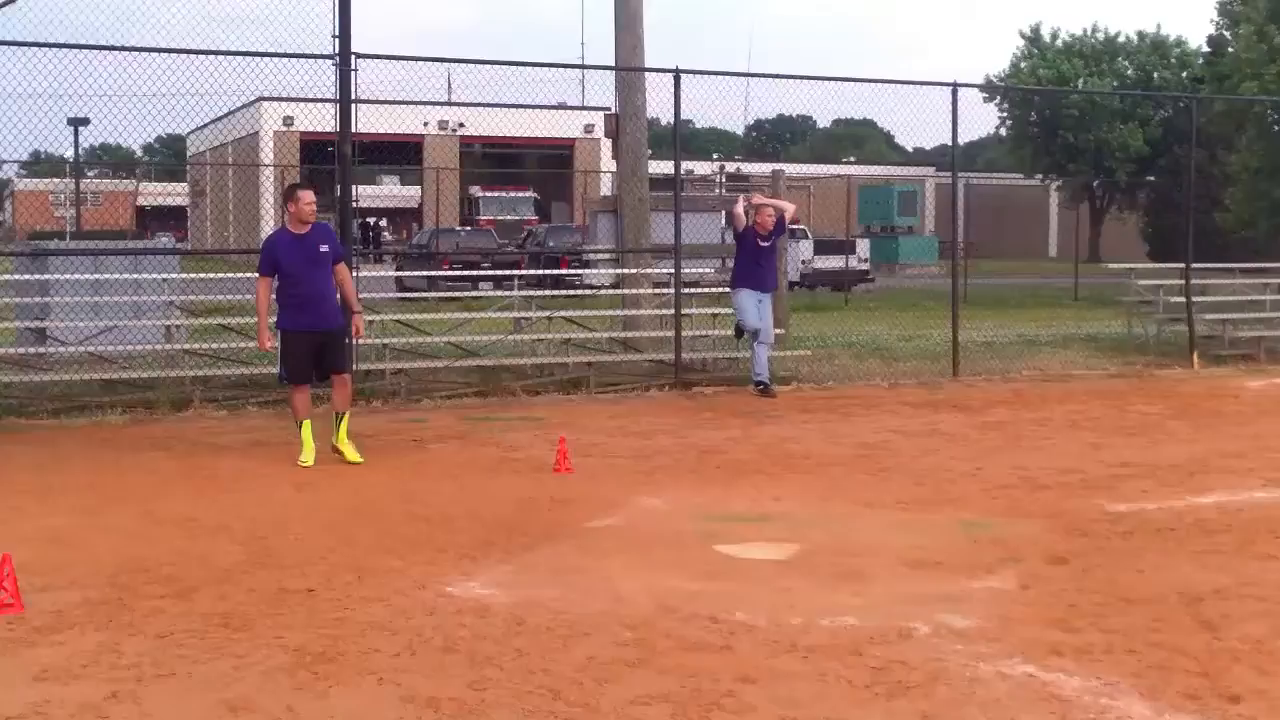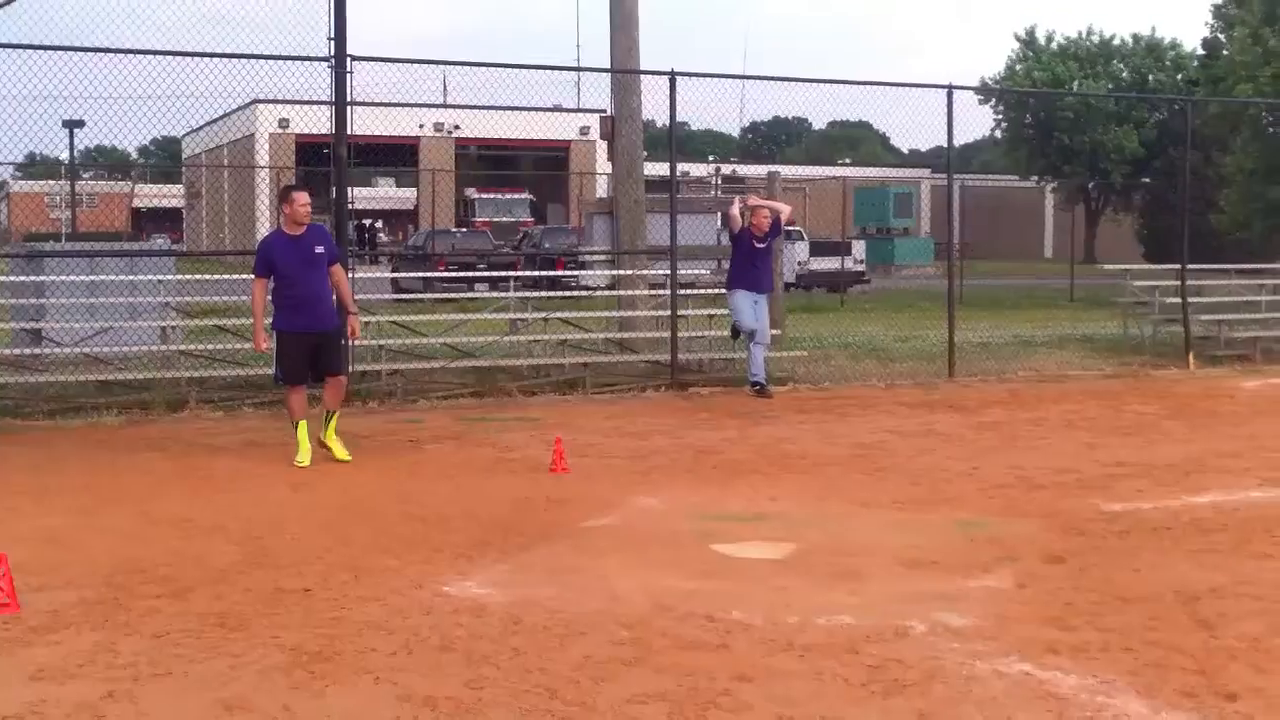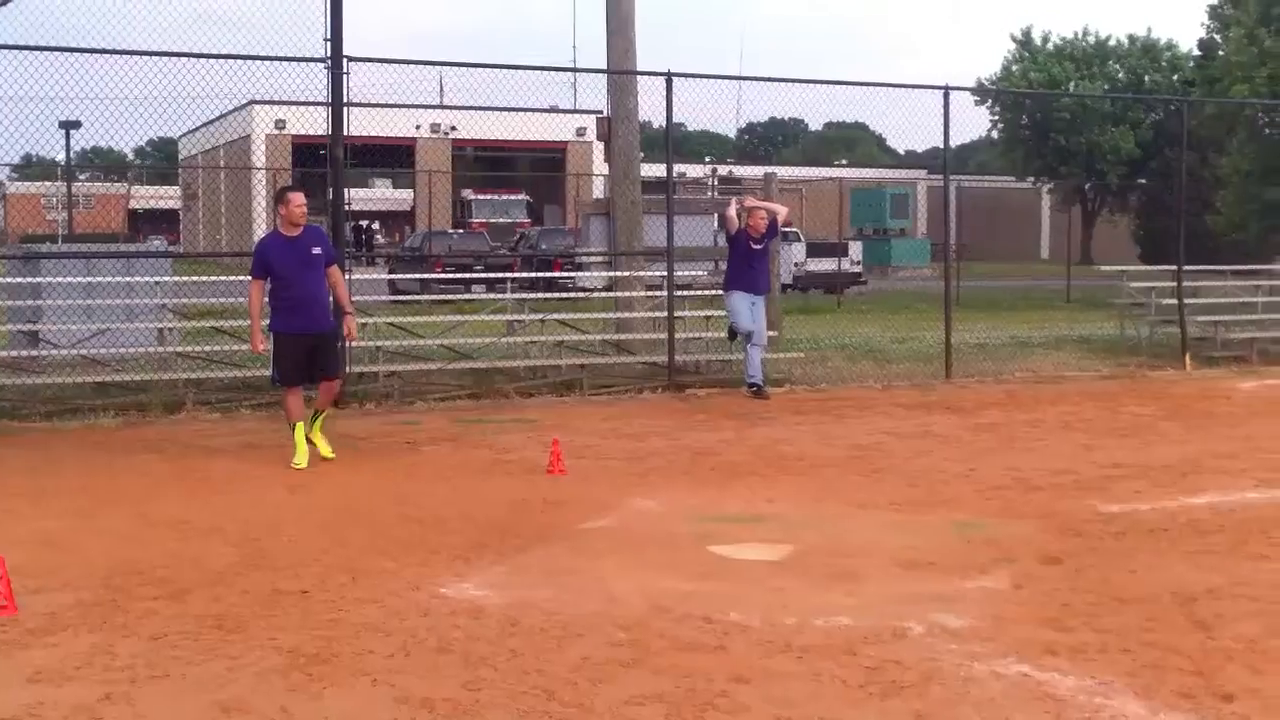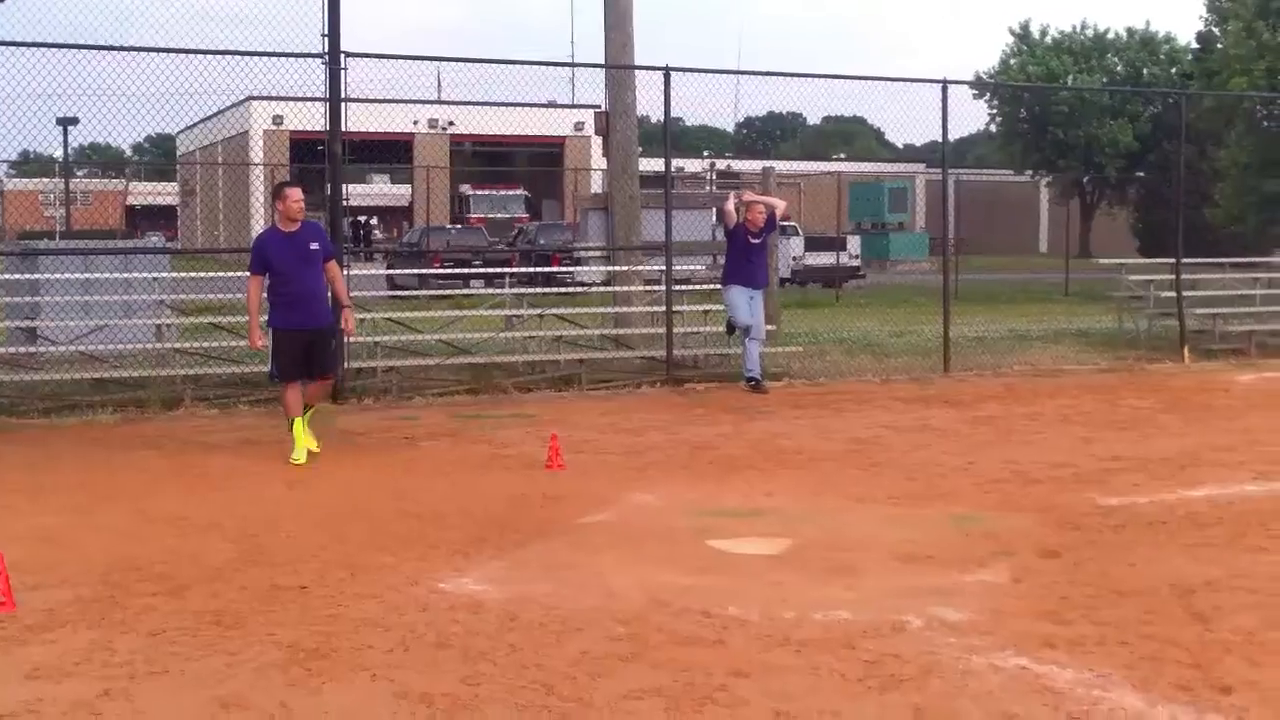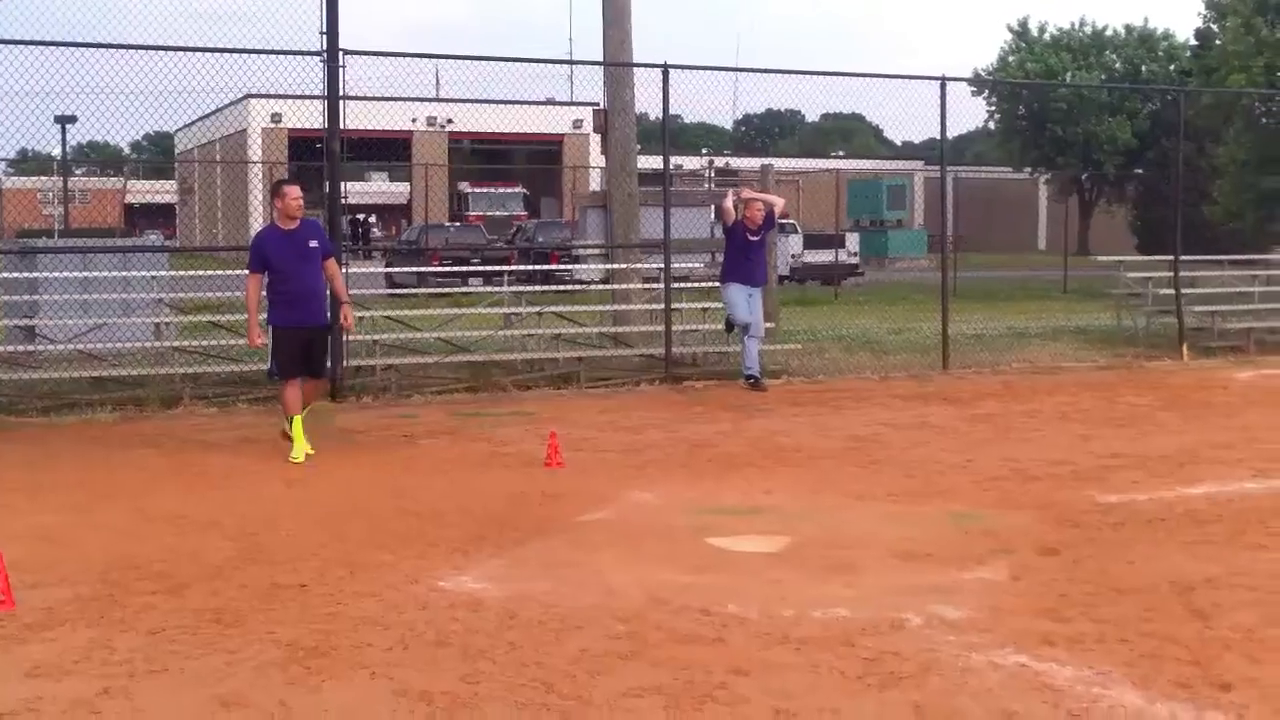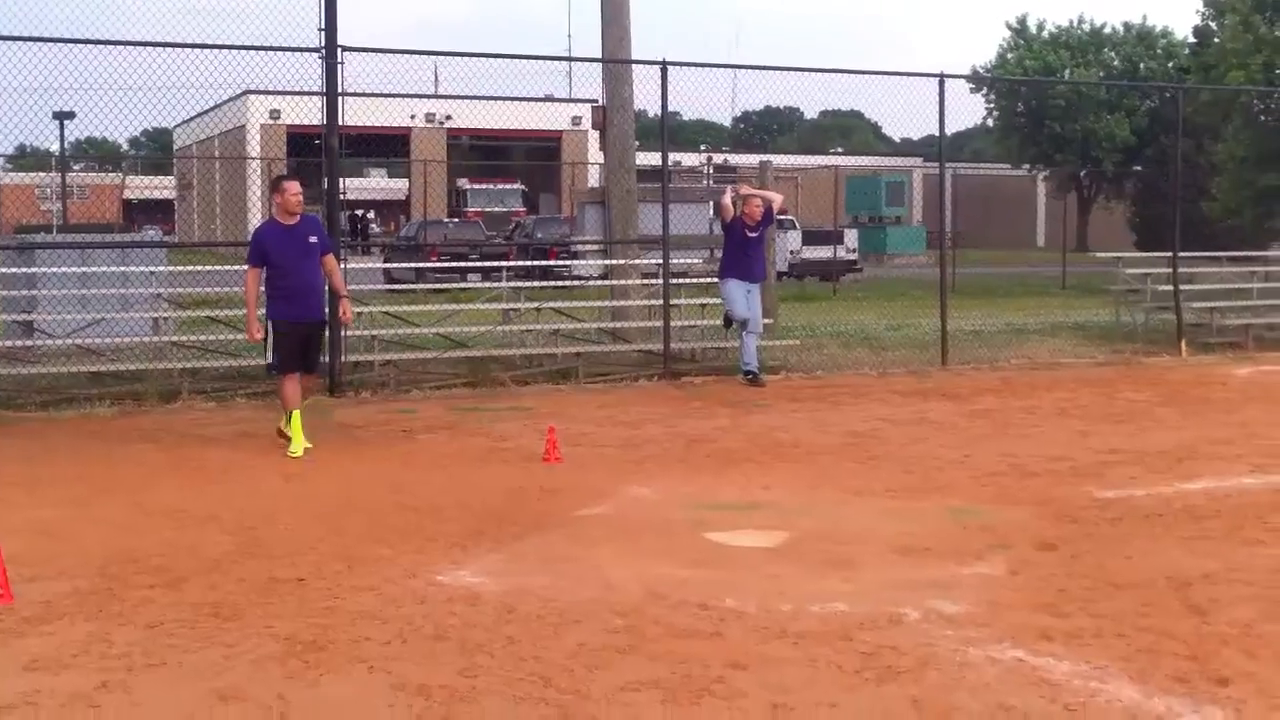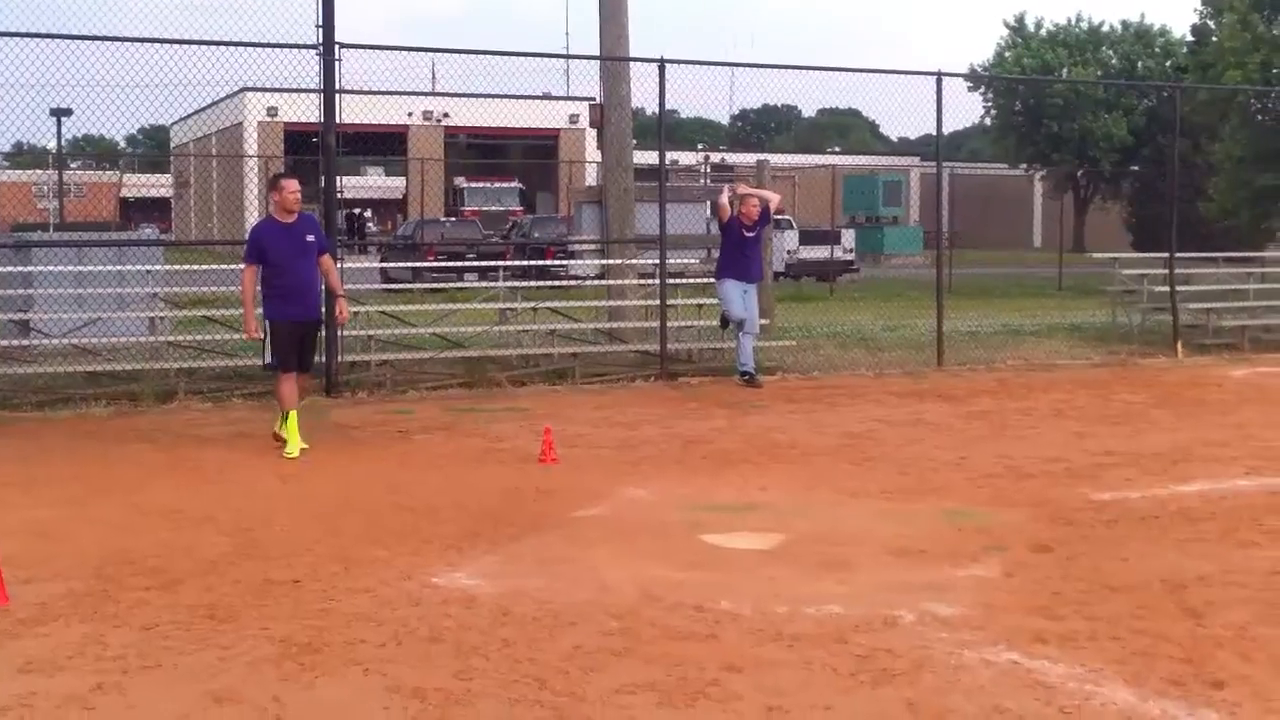
dt=0.1s
person 1, frame 1
left shoulder: (326, 234)
right shoulder: (275, 243)
left elbow: (342, 274)
right elbow: (263, 285)
left wrist: (356, 311)
right wrist: (262, 328)
left hip: (332, 324)
right hip: (294, 328)
left knee: (343, 377)
right knee: (299, 384)
left ankle: (341, 439)
right ankle: (307, 443)
person 1, frame 2
left shoulder: (322, 235)
right shoulder: (270, 245)
left elbow: (337, 275)
right elbow: (259, 287)
left wrist: (351, 312)
right wrist: (258, 329)
left hip: (328, 325)
right hip: (290, 329)
left knee: (337, 379)
right knee: (295, 385)
left ankle: (330, 435)
right ankle: (303, 443)
person 1, frame 3
left shoulder: (318, 236)
right shoulder: (267, 246)
left elbow: (334, 276)
right elbow: (256, 288)
left wrist: (348, 312)
right wrist: (255, 330)
left hip: (323, 327)
right hip: (287, 331)
left knee: (332, 381)
right knee: (292, 386)
left ankle: (315, 430)
right ankle: (300, 445)
person 1, frame 4
left shoulder: (316, 232)
right shoulder: (265, 241)
left elbow: (332, 271)
right elbow: (255, 284)
left wrist: (346, 306)
right wrist: (253, 326)
left hip: (321, 323)
right hip: (285, 326)
left knee: (323, 379)
right knee: (290, 381)
left ankle: (302, 423)
right ankle: (299, 440)
person 1, frame 5
left shoulder: (315, 229)
right shoulder: (264, 239)
left elbow: (331, 268)
right elbow: (254, 282)
left wrist: (345, 302)
right wrist: (253, 324)
left hip: (318, 321)
right hip: (284, 323)
left knee: (316, 378)
right knee: (290, 379)
left ankle: (292, 426)
right ankle: (298, 438)
person 1, frame 6
left shoulder: (314, 225)
right shoulder: (264, 234)
left elbow: (329, 263)
right elbow: (253, 276)
left wrist: (343, 297)
right wrist: (252, 318)
left hip: (315, 316)
right hip: (283, 318)
left knee: (308, 373)
right knee: (288, 374)
left ankle: (287, 423)
right ankle: (296, 434)
person 1, frame 7
left shoulder: (311, 224)
right shoulder: (262, 231)
left elbow: (326, 263)
right elbow: (250, 274)
left wrist: (340, 295)
right wrist: (249, 315)
left hip: (311, 314)
right hip: (279, 316)
left knee: (301, 372)
right knee: (286, 372)
left ankle: (282, 426)
right ankle: (292, 434)
person 2, frame 1
left shoulder: (774, 232)
right shoulder: (746, 233)
left elbow: (791, 208)
right elbow: (737, 212)
left wrist: (763, 200)
right wrist: (741, 202)
left hip: (765, 293)
right hip: (743, 289)
left knee: (764, 338)
right knee: (753, 325)
left ankle: (760, 382)
right ankle: (742, 325)
person 2, frame 2
left shoulder: (770, 233)
right shoulder: (742, 234)
left elbow: (787, 210)
right elbow: (733, 214)
left wrist: (759, 202)
right wrist: (737, 203)
left hip: (761, 293)
right hip: (740, 290)
left knee: (761, 339)
right knee: (749, 326)
left ankle: (757, 382)
right ankle: (738, 326)
person 2, frame 3
left shoulder: (766, 235)
right shoulder: (739, 236)
left elbow: (783, 211)
right elbow: (730, 215)
left wrist: (756, 203)
right wrist: (733, 205)
left hip: (758, 295)
right hip: (736, 292)
left knee: (757, 340)
right knee: (746, 327)
left ankle: (754, 383)
right ankle: (735, 326)
person 2, frame 4
left shoulder: (764, 229)
right shoulder: (737, 230)
left elbow: (781, 205)
right elbow: (728, 209)
left wrist: (754, 197)
right wrist: (732, 199)
left hip: (757, 289)
right hip: (735, 286)
left knee: (756, 334)
right knee: (744, 321)
left ankle: (752, 377)
right ankle: (733, 321)
person 2, frame 5
left shoulder: (763, 226)
right shoulder: (736, 227)
left elbow: (780, 202)
right elbow: (726, 206)
left wrist: (752, 194)
right wrist: (730, 196)
left hip: (755, 287)
right hip: (733, 284)
left knee: (755, 332)
right knee: (743, 319)
left ankle: (751, 375)
right ankle: (732, 319)
person 2, frame 6
left shoulder: (762, 223)
right shoulder: (734, 224)
left elbow: (778, 199)
right elbow: (725, 204)
left wrist: (751, 191)
right wrist: (729, 192)
left hip: (754, 283)
right hip: (732, 280)
left knee: (753, 328)
right knee: (741, 315)
left ankle: (750, 371)
right ankle: (731, 314)
person 2, frame 7
left shoulder: (759, 223)
right shoulder: (731, 223)
left elbow: (775, 198)
right elbow: (722, 203)
left wrist: (749, 190)
right wrist: (726, 192)
left hip: (751, 283)
right hip: (729, 280)
left knee: (750, 328)
right knee: (738, 315)
left ankle: (746, 372)
right ankle: (728, 315)
